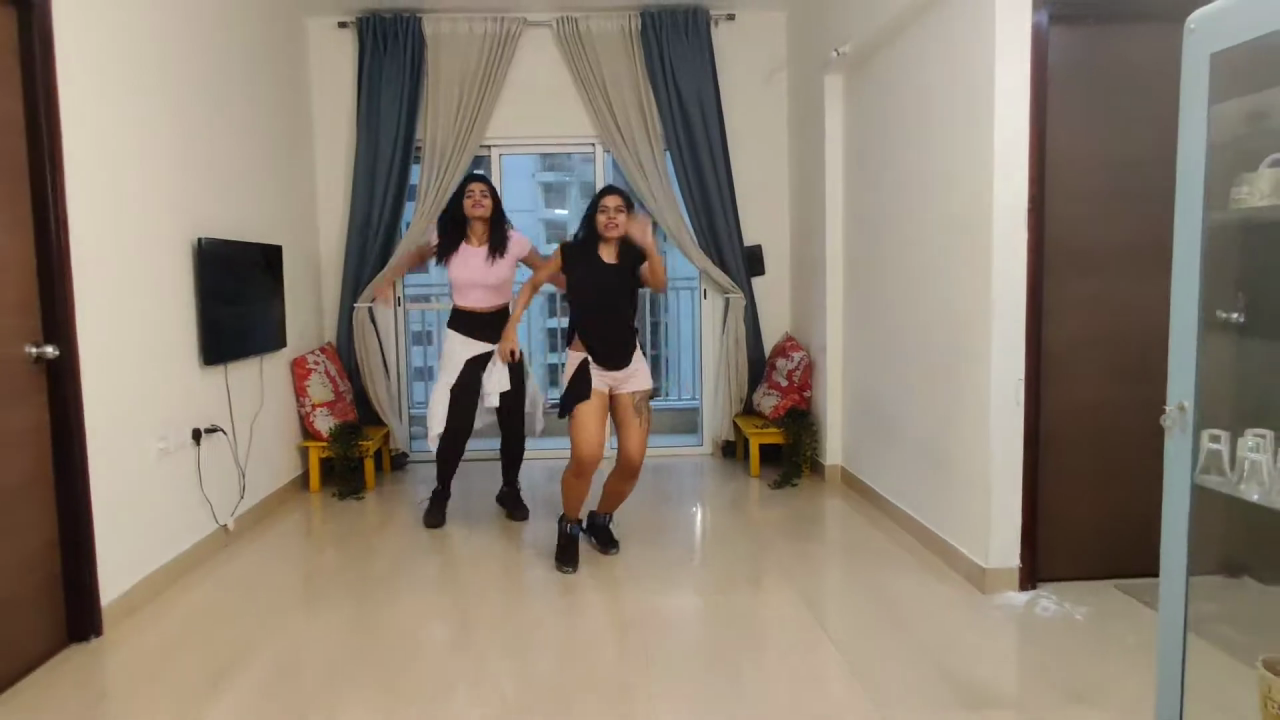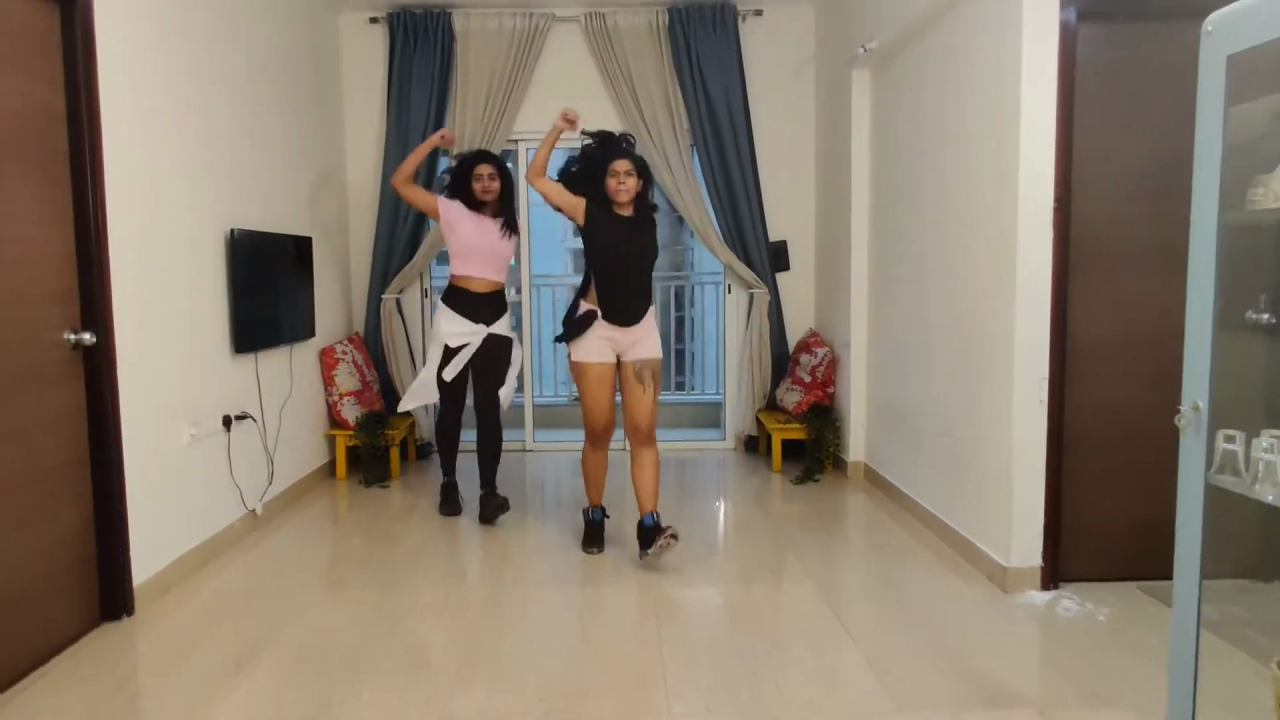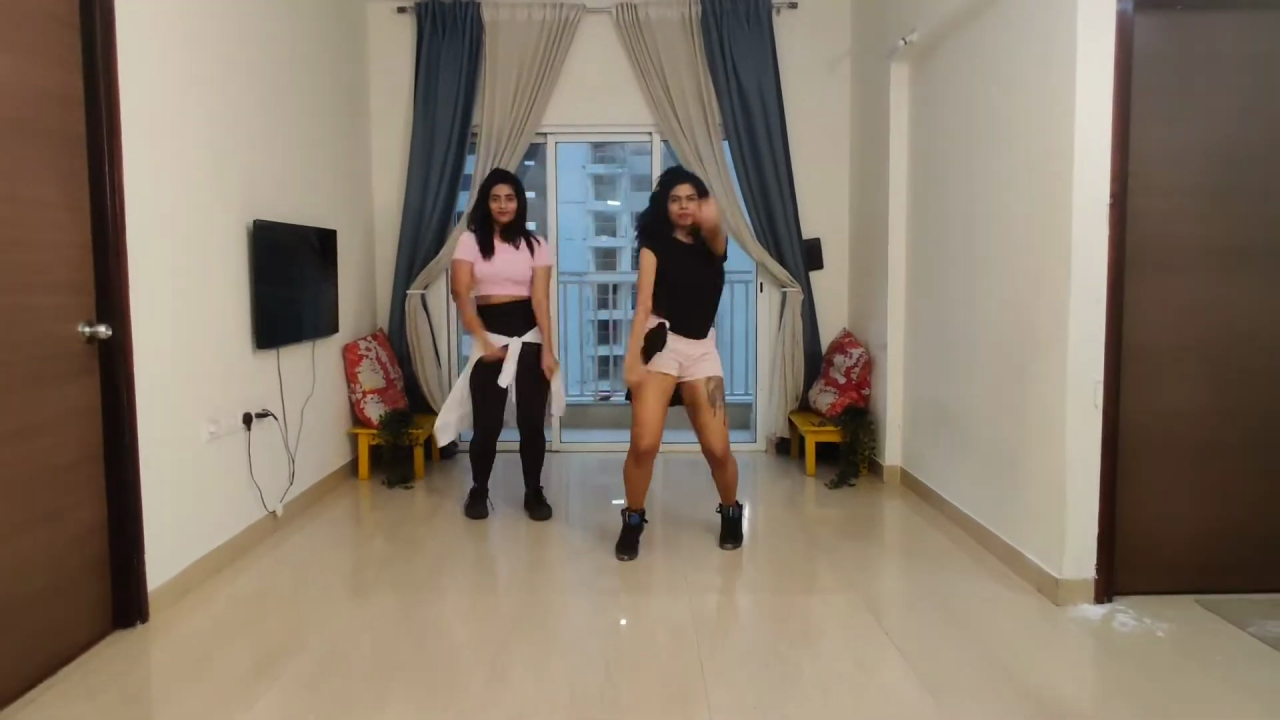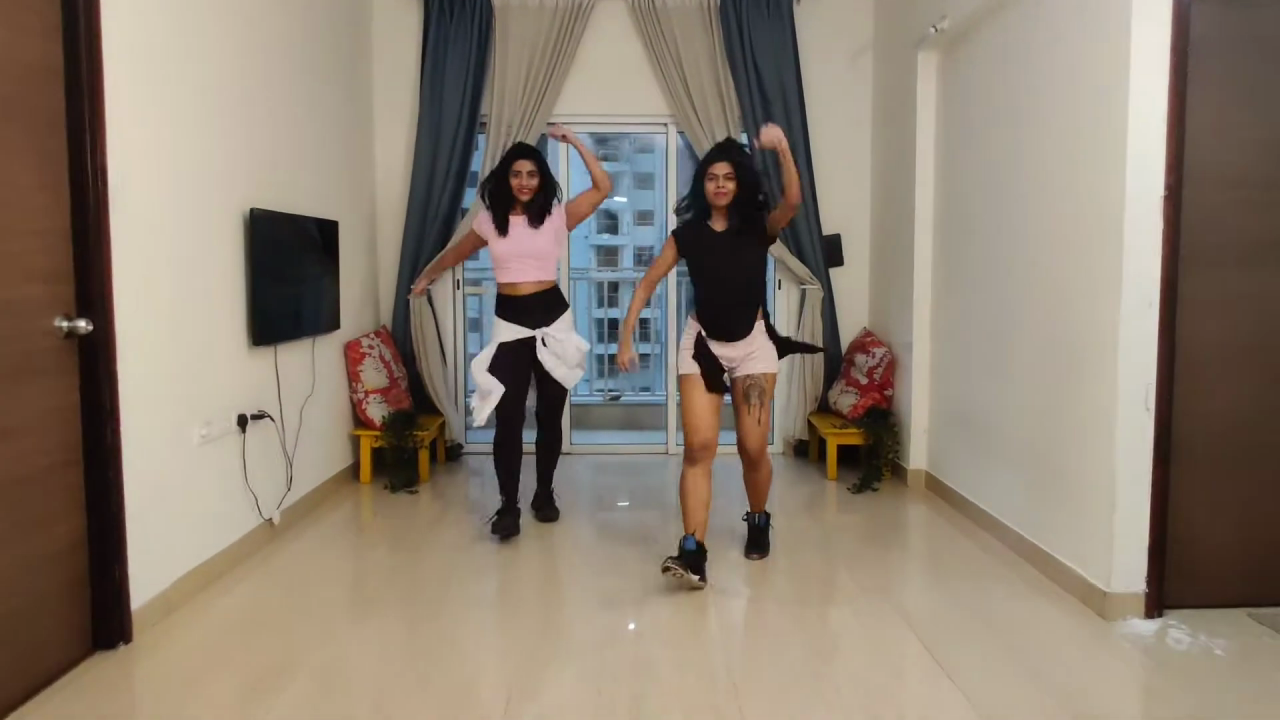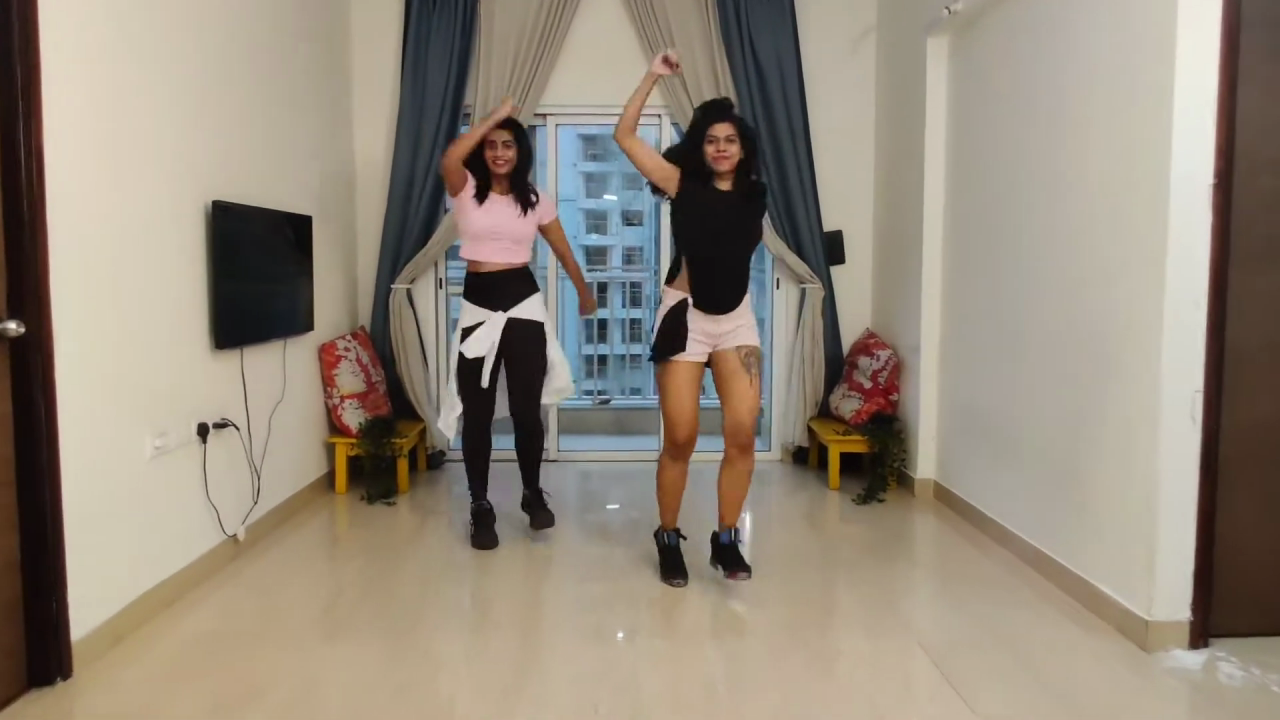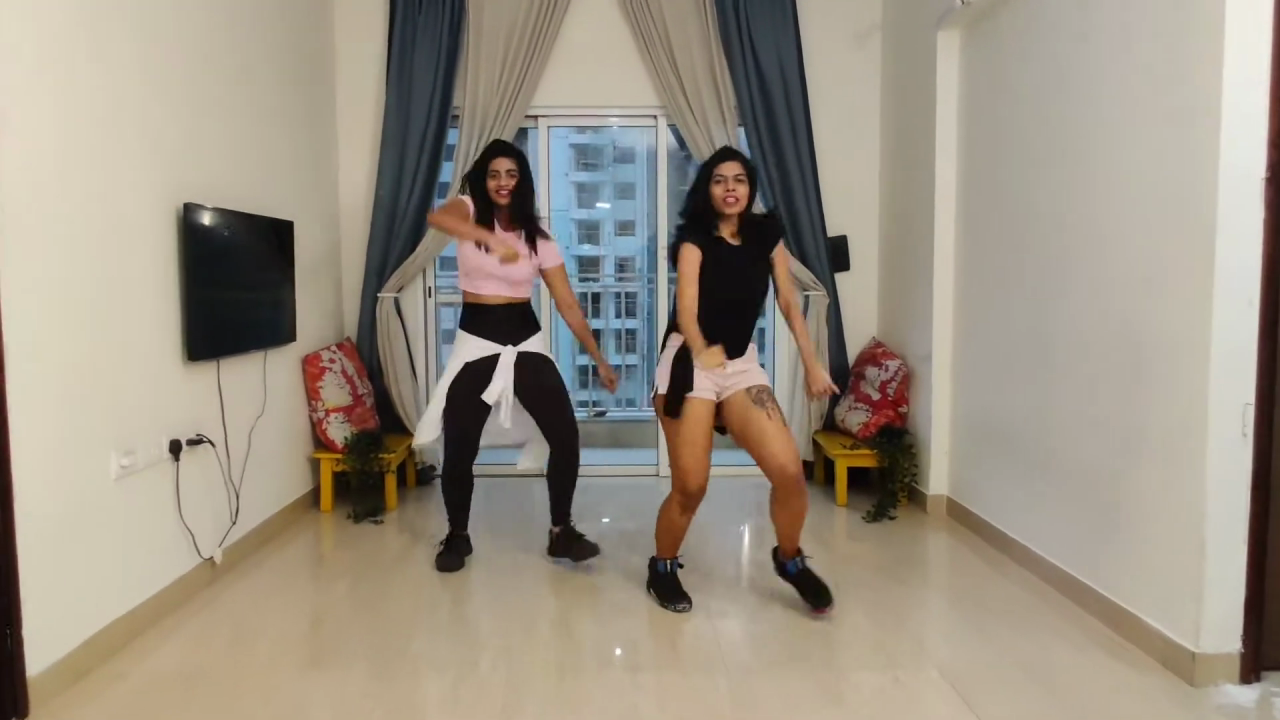
dt=0.4s
person 1, frame 1
left shoulder: (636, 259)
right shoulder: (572, 254)
left elbow: (659, 284)
right elbow: (533, 284)
left wrist: (648, 244)
right wrist: (511, 325)
left hip: (630, 367)
right hip: (587, 366)
left knee: (633, 458)
right knee: (585, 457)
left ankle: (601, 520)
right ankle: (569, 527)
person 1, frame 2
left shoulder: (647, 220)
right shoulder: (588, 211)
right elbow: (536, 177)
right wrist: (558, 128)
left hip: (640, 327)
right hip: (596, 327)
left knee: (642, 430)
right knee: (599, 430)
left ankle: (649, 527)
right ankle: (594, 516)
person 1, frame 3
left shoulder: (713, 244)
right shoulder: (654, 246)
left elbow: (717, 235)
right elbow: (643, 302)
left wrist: (712, 219)
right wrist: (631, 358)
left hip: (702, 350)
right hip: (660, 344)
left knee: (718, 449)
right knee: (644, 445)
left ankle: (730, 512)
right ankle: (633, 520)
person 1, frame 4
left shoulder: (759, 228)
right shoulder: (687, 234)
left elbow: (793, 200)
right elbow: (649, 282)
left wrist: (782, 147)
right wrist: (627, 333)
left hip: (752, 346)
right hip: (703, 346)
left knee: (754, 450)
right knee: (699, 445)
left ankle: (758, 522)
right ankle: (693, 552)
person 1, frame 5
left shoulder: (754, 196)
right shoulder: (681, 182)
right elbow: (624, 134)
right wrist: (653, 75)
left hip: (736, 317)
right hip: (685, 315)
left knee: (742, 432)
right knee: (680, 439)
left ankle: (726, 541)
right ankle: (668, 540)
person 1, frame 6
left shoulder: (767, 236)
right shoulder: (695, 240)
left elbow: (791, 306)
right elbow: (686, 309)
left wrist: (813, 365)
right wrist: (705, 354)
left hip: (742, 366)
right hip: (690, 365)
left knee: (788, 470)
right knee: (690, 487)
left ankle: (791, 561)
right ankle: (662, 568)
person 2, frame 1
left shoulder: (512, 241)
right shoulder: (447, 241)
left elbow: (545, 268)
right elbow: (420, 253)
right wrist: (394, 276)
left hip: (504, 337)
right hip: (463, 340)
left knee: (513, 425)
right knee: (457, 426)
left ankle: (510, 491)
right ankle: (440, 495)
person 2, frame 2
left shoulder: (509, 224)
right shoulder: (451, 211)
right elbow: (400, 181)
right wrist: (433, 142)
left hip: (494, 322)
right hip: (454, 316)
left knee: (487, 408)
right knee: (450, 407)
left ankle: (489, 493)
right ankle: (449, 484)
person 2, frame 3
left shoulder: (535, 246)
right shoulder: (470, 242)
left elbow: (541, 299)
right elbow: (462, 293)
left wrist: (549, 349)
right wrist: (483, 340)
left hip: (530, 337)
right hip: (488, 338)
left knee: (532, 423)
right knee: (487, 426)
left ankle: (534, 492)
right ankle: (479, 489)
person 2, frame 4
left shoulder: (558, 216)
right shoulder: (491, 218)
left elbow: (603, 188)
right elbow: (464, 247)
left wrist: (575, 142)
right wrist: (428, 273)
left hip: (553, 322)
right hip: (510, 326)
left knee: (550, 417)
right knee: (508, 419)
left ankle: (544, 494)
right ankle: (508, 505)
person 2, frame 5
left shoulder: (535, 199)
right shoulder: (465, 189)
left elbow: (562, 248)
right elbow: (450, 158)
left wrist: (584, 290)
right wrist: (490, 119)
left hip: (523, 303)
right hip: (477, 307)
left knee: (526, 411)
right knee: (476, 415)
left ankle: (533, 493)
right ankle: (480, 508)
person 2, frame 6
left shoulder: (539, 238)
right shoulder: (469, 212)
left elbow: (567, 303)
right elbow: (439, 216)
left wrist: (599, 358)
right wrist: (490, 240)
left hip: (526, 342)
right hip: (476, 340)
left knee: (566, 437)
right knee: (459, 450)
left ankle: (561, 531)
right ankle: (457, 536)
